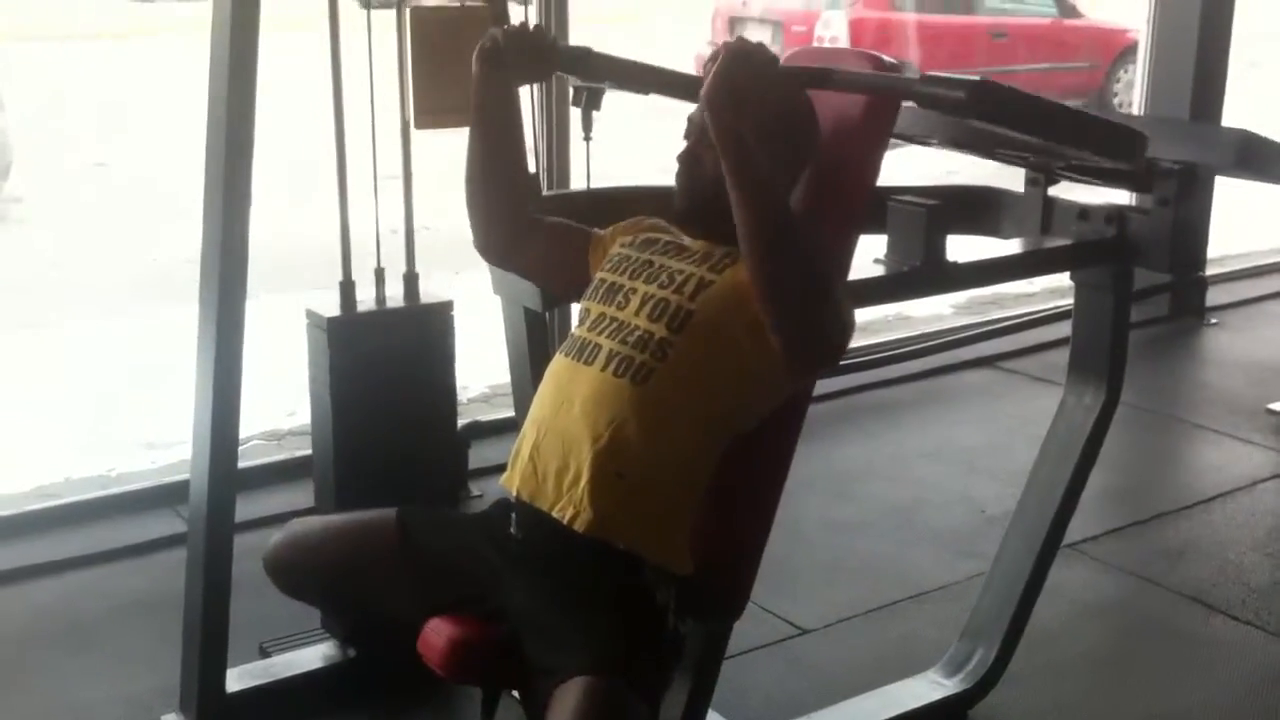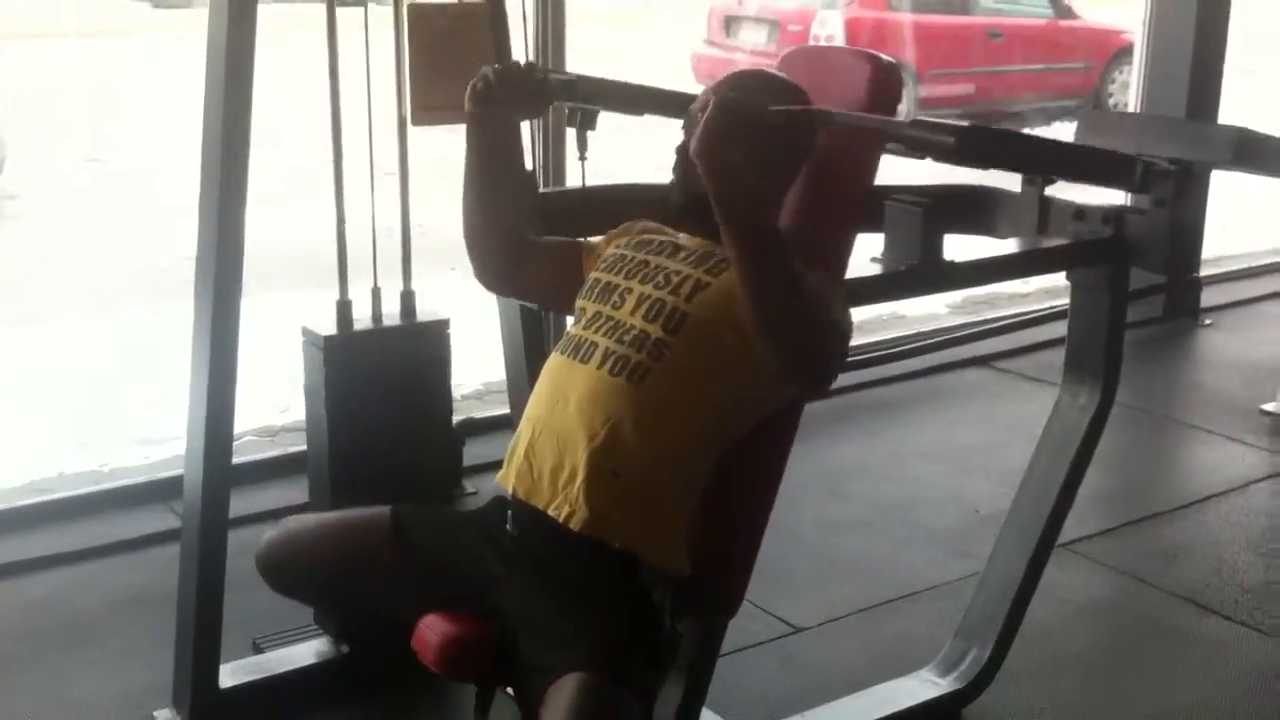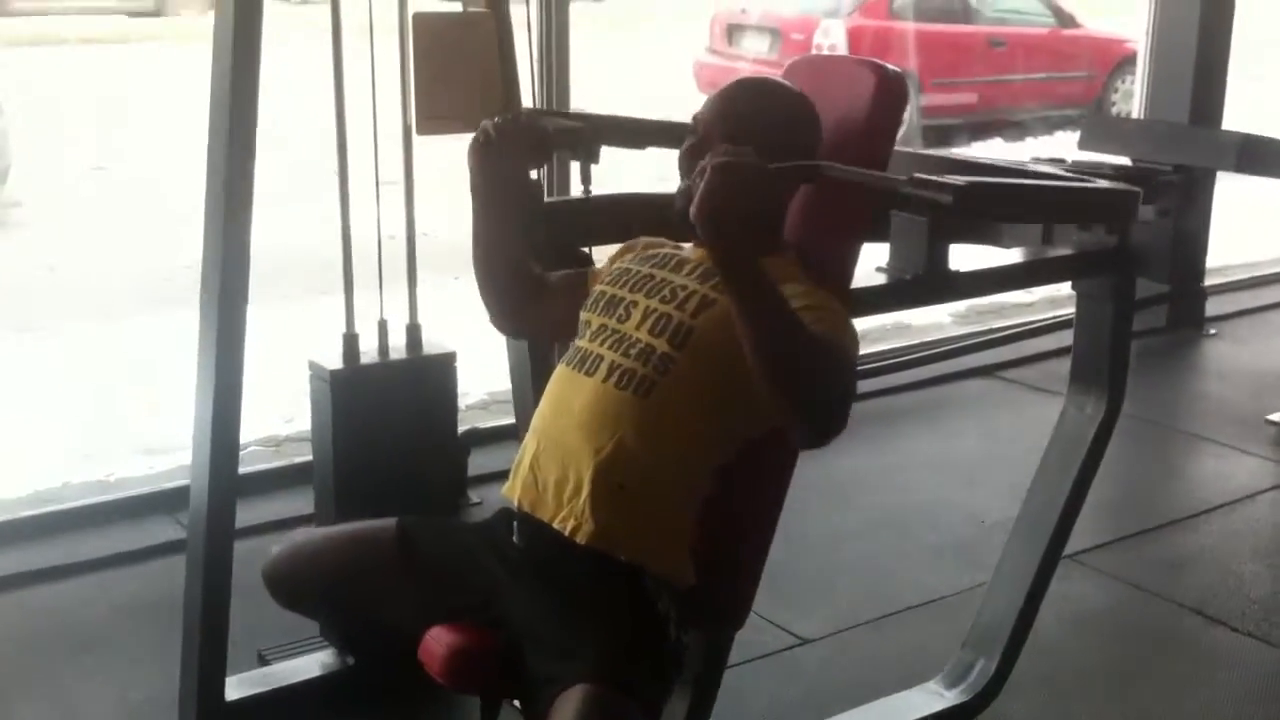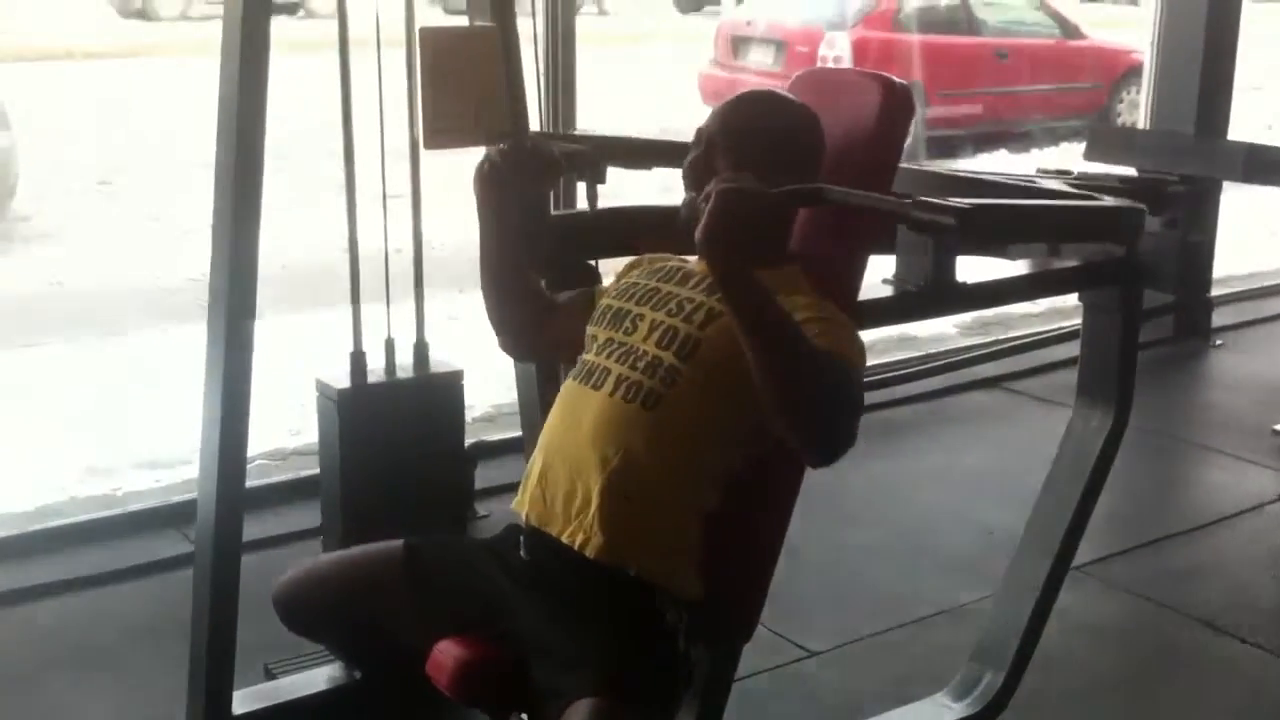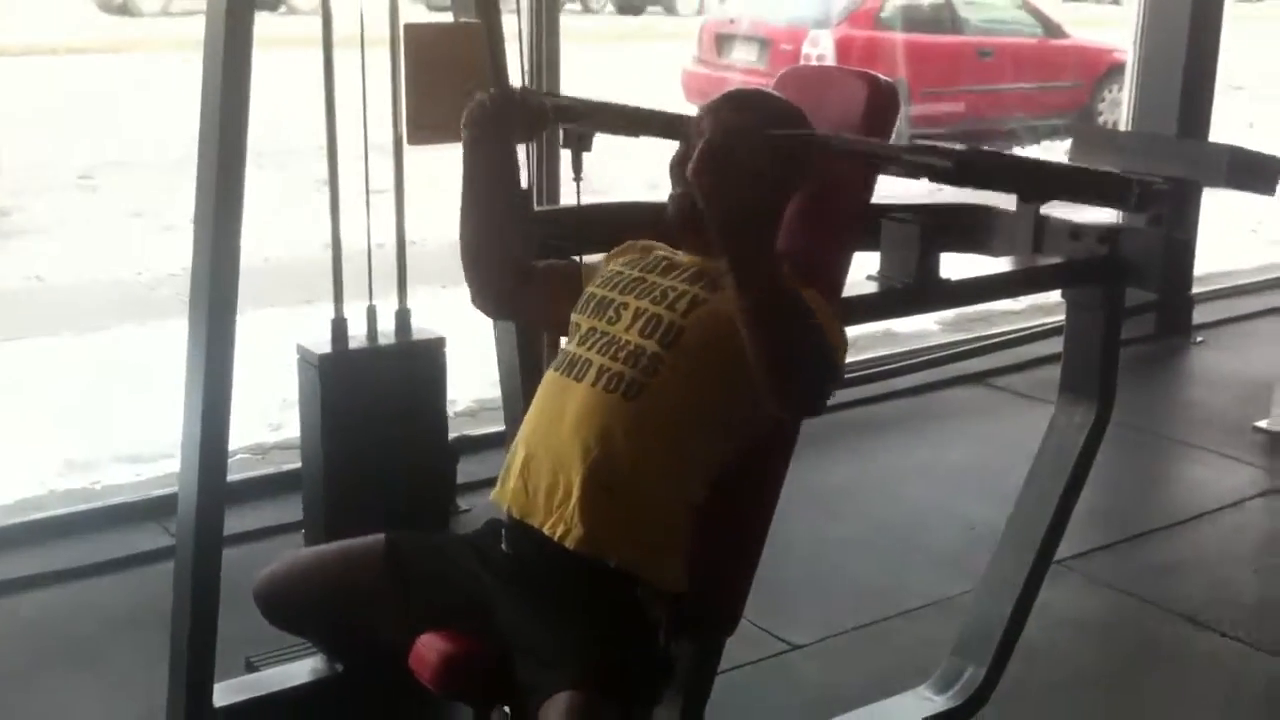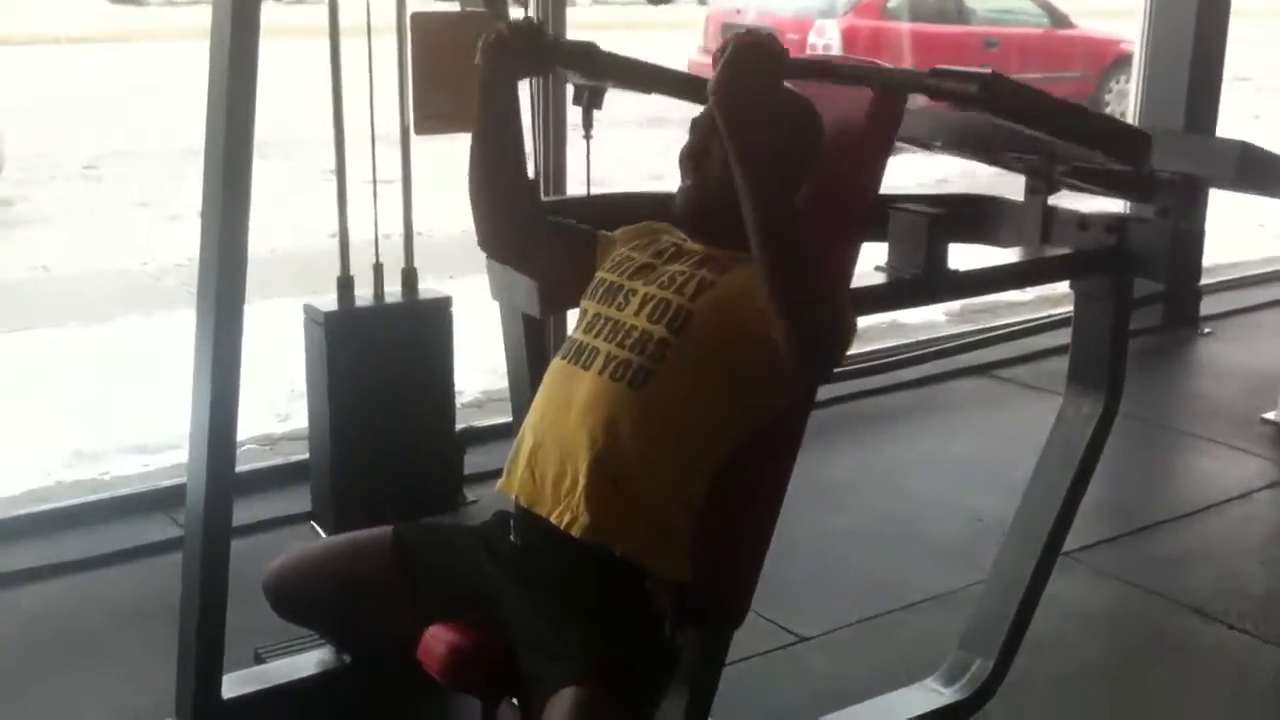
dt=0.2s
person 1, frame 1
left shoulder: (773, 277)
right shoulder: (637, 240)
left elbow: (810, 345)
right elbow: (506, 237)
left wrist: (733, 137)
right wrist: (495, 90)
left hip: (618, 571)
right hip: (511, 525)
right knee: (294, 556)
person 1, frame 2
left shoulder: (783, 278)
right shoulder: (635, 240)
left elbow: (807, 369)
right elbow: (503, 262)
left wrist: (726, 181)
right wrist: (490, 127)
left hip: (614, 570)
right hip: (508, 524)
right knee: (288, 552)
person 1, frame 3
left shoulder: (796, 302)
right shoulder: (641, 255)
left elbow: (817, 417)
right elbow: (518, 308)
left wrist: (729, 249)
right wrist: (496, 180)
left hip: (622, 584)
right hip: (514, 536)
right knee: (293, 569)
person 1, frame 4
left shoulder: (800, 314)
right shoulder: (647, 270)
left elbow: (824, 436)
right elbow: (524, 333)
left wrist: (733, 275)
right wrist: (501, 207)
left hip: (629, 597)
right hip: (522, 552)
right knee: (303, 597)
person 1, frame 5
left shoulder: (774, 302)
right shoulder: (633, 258)
left elbow: (801, 391)
right elbow: (500, 290)
left wrist: (723, 209)
right wrist: (489, 149)
left hip: (611, 591)
right hip: (505, 545)
right knee: (286, 591)
person 1, frame 6
left shoulder: (770, 291)
right shoulder: (640, 243)
left elbow: (812, 339)
right elbow: (509, 235)
left wrist: (743, 116)
right wrist: (498, 83)
left hip: (617, 582)
right hip: (514, 536)
right knee: (292, 582)
